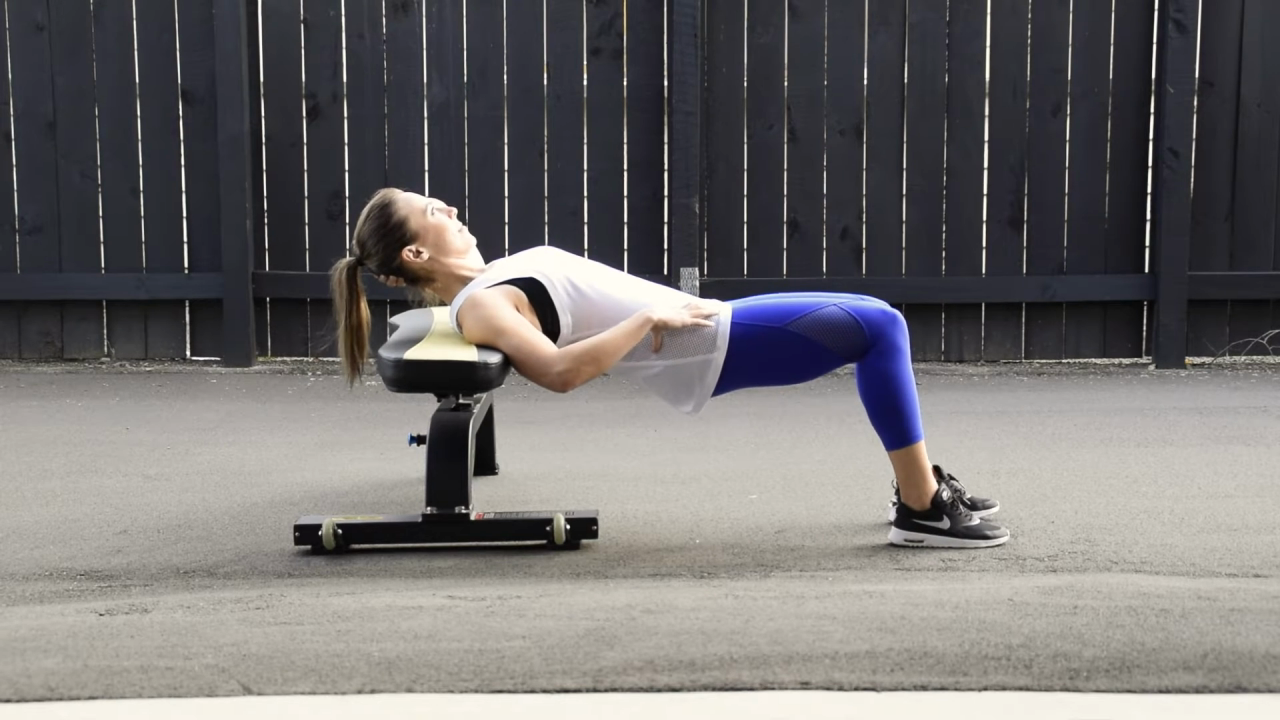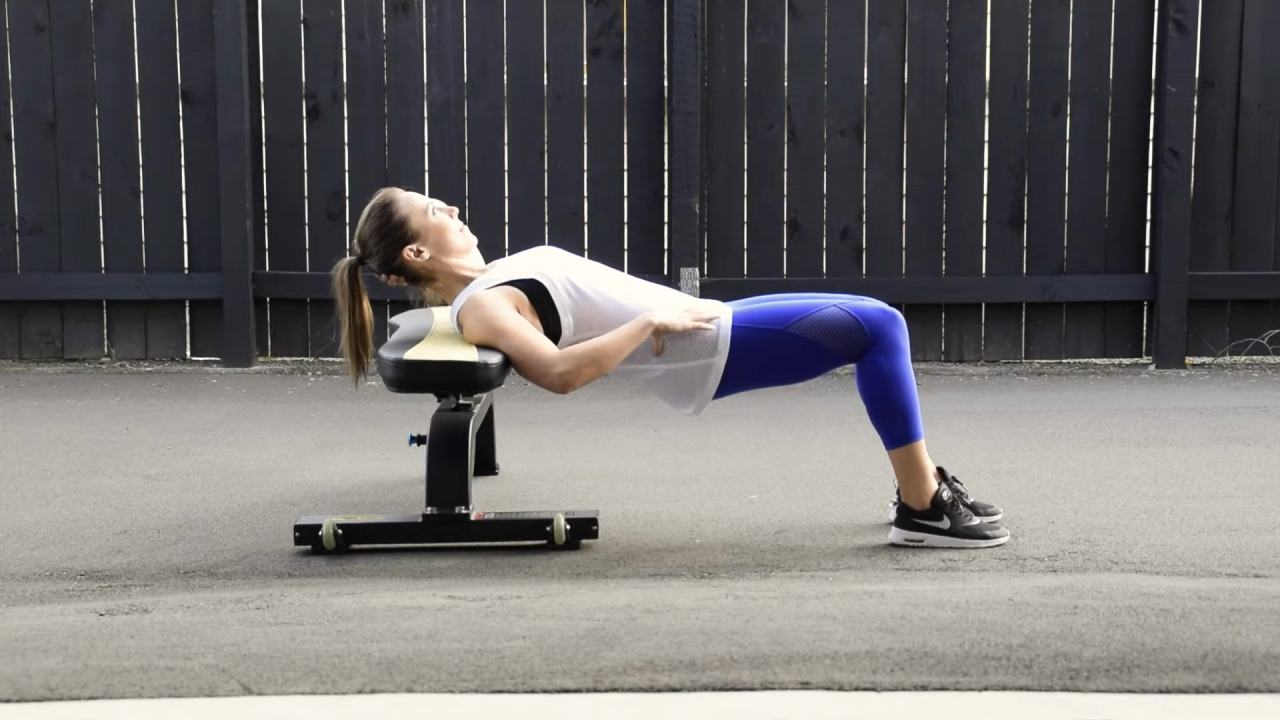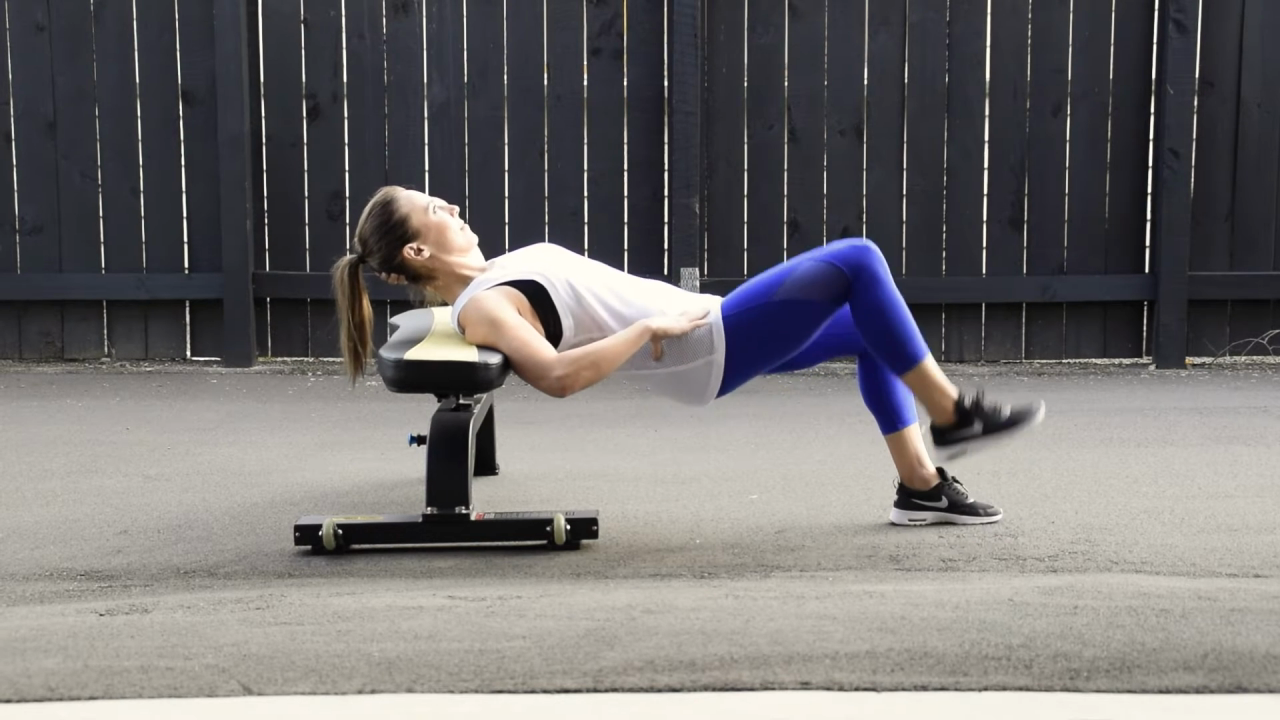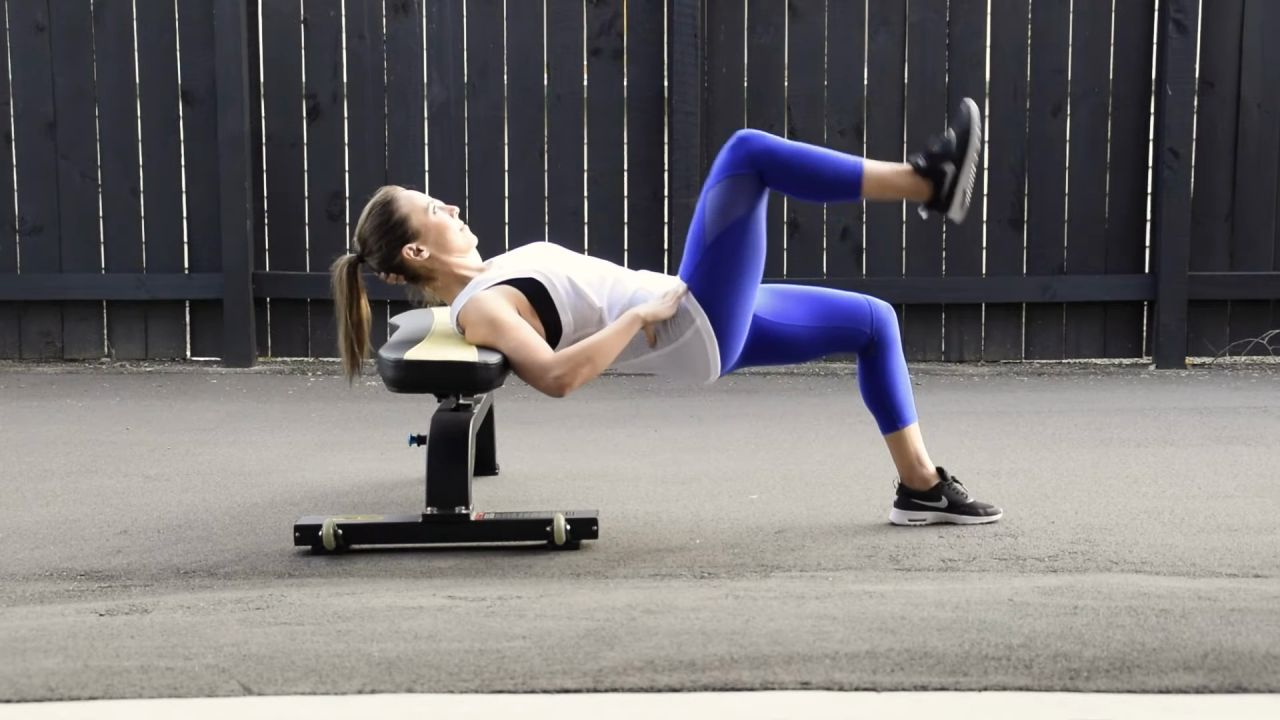
dt=0.4s
person 1, frame 1
left shoulder: (484, 283)
right shoulder: (477, 305)
right elbow: (559, 370)
left wrist: (669, 308)
right wrist: (651, 317)
left hip: (707, 329)
right hip: (704, 351)
left knee: (876, 320)
right knee: (879, 329)
left ankle: (919, 483)
right ankle: (922, 508)
person 1, frame 2
left shoulder: (486, 282)
right shoulder: (480, 307)
right elbow: (560, 371)
left wrist: (672, 311)
right wrist: (653, 322)
left hip: (703, 331)
right hip: (701, 355)
left knee: (874, 323)
right knee: (876, 325)
left ankle: (920, 488)
right ankle: (923, 506)
person 1, frame 3
left shoulder: (490, 282)
right shoulder: (481, 310)
right elbow: (560, 375)
left wrist: (667, 314)
right wrist: (655, 325)
left hip: (706, 329)
right hip: (702, 351)
left knee: (875, 326)
right knee: (853, 262)
left ankle: (921, 487)
right ankle: (952, 416)
person 1, frame 4
left shoulder: (483, 280)
right shoulder: (479, 309)
right elbow: (557, 376)
right wrist: (641, 311)
left hip: (703, 325)
right hip: (693, 330)
left knee: (873, 322)
right knee: (744, 152)
left ankle: (921, 488)
right ankle: (929, 181)
